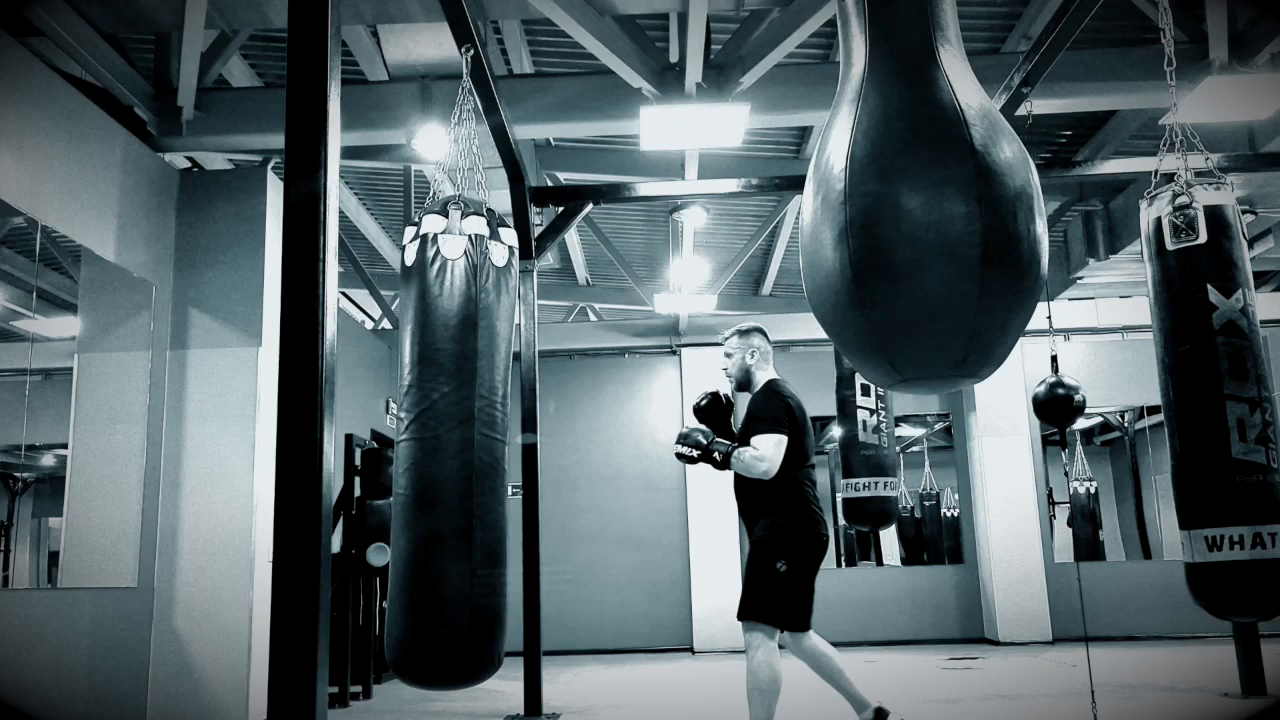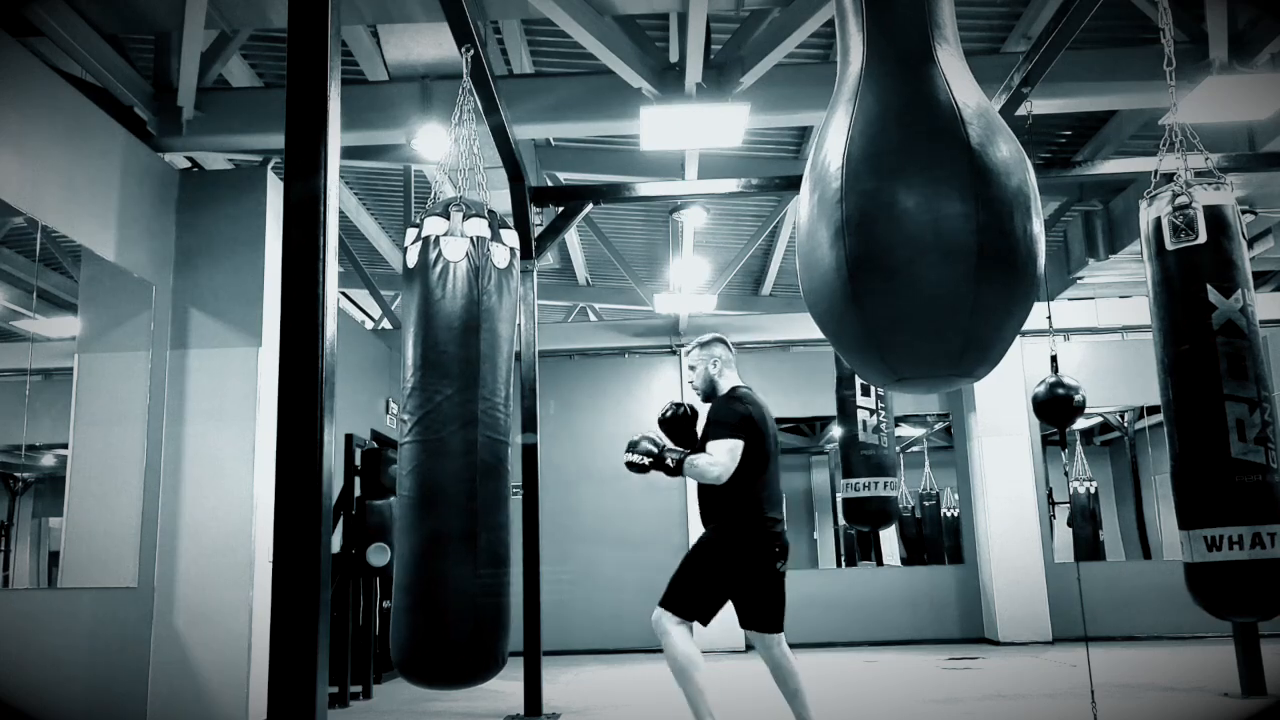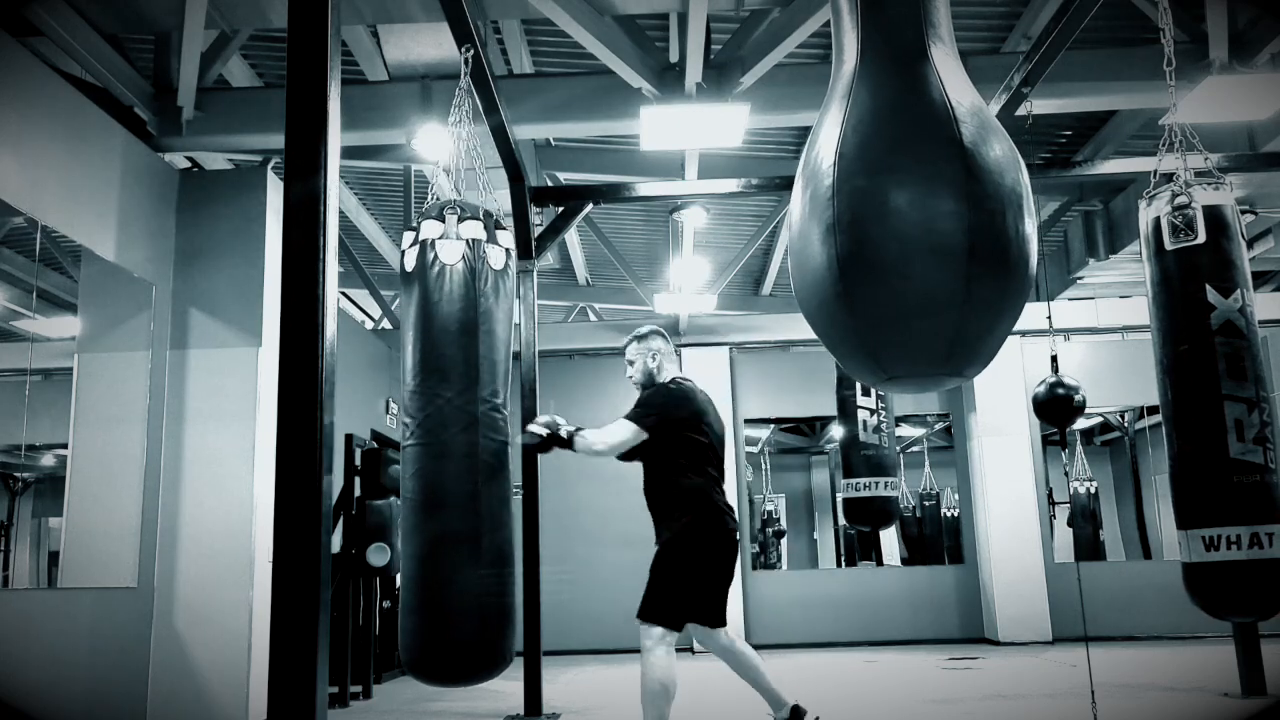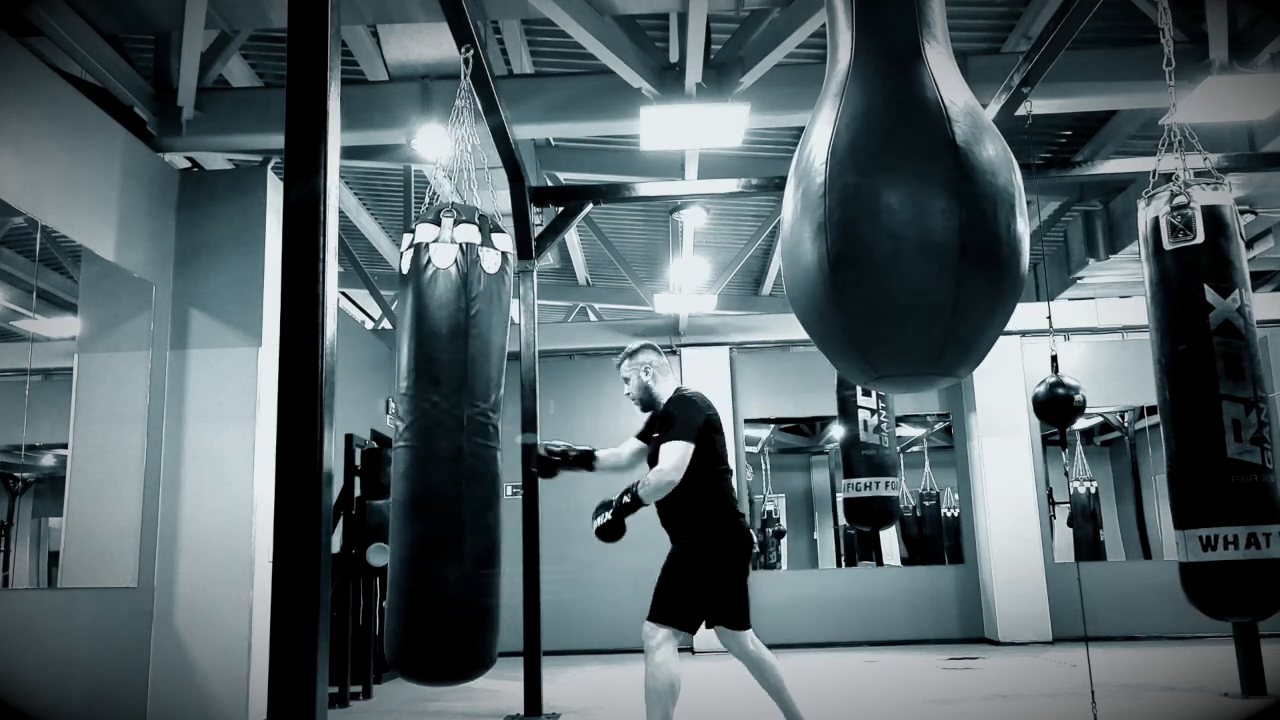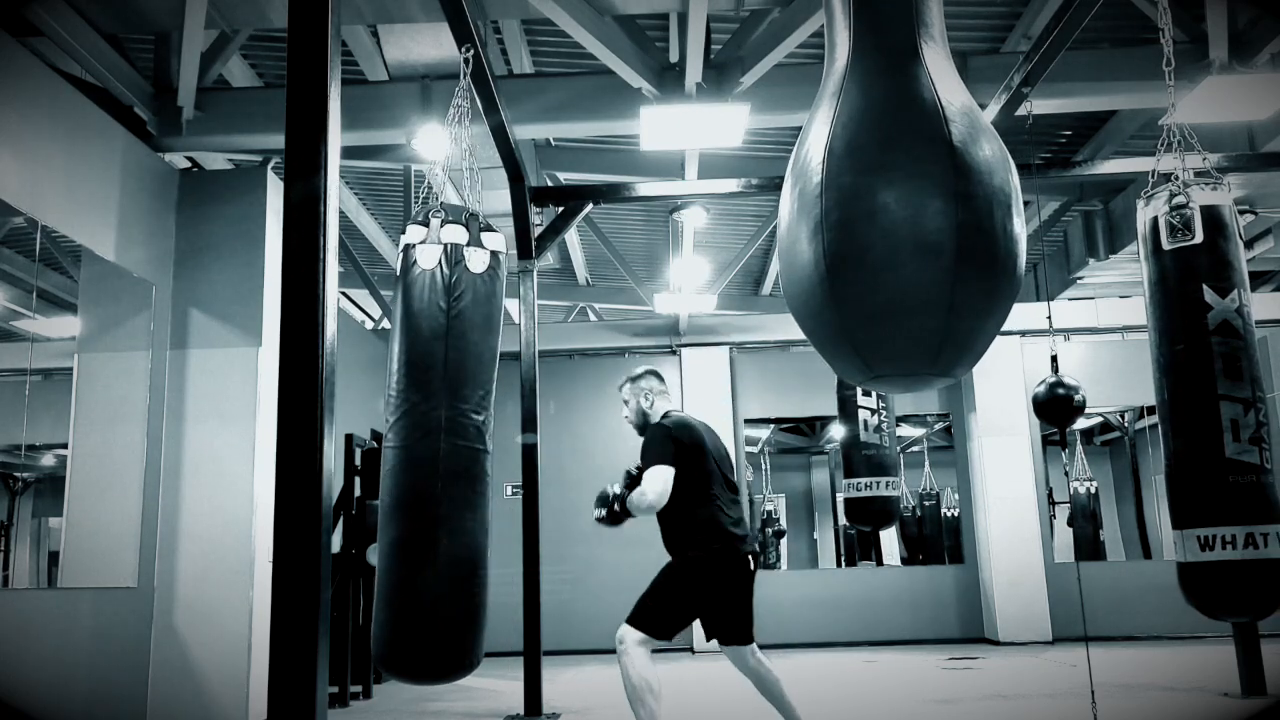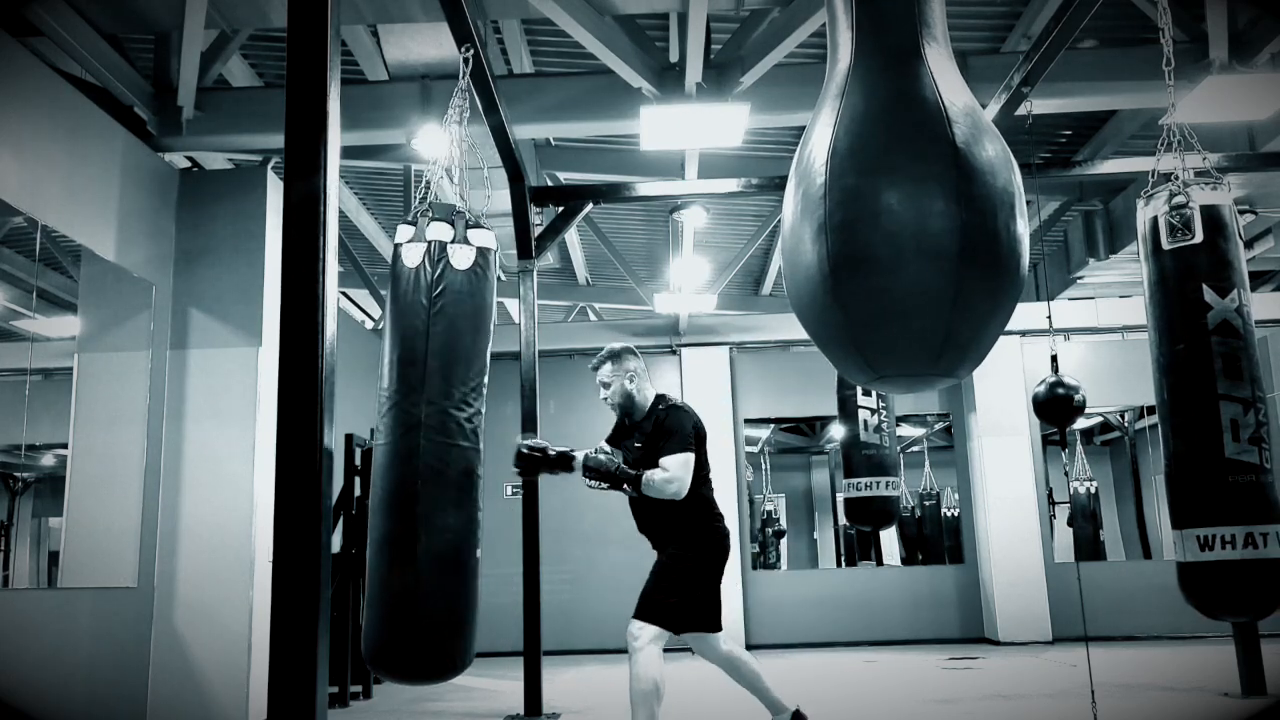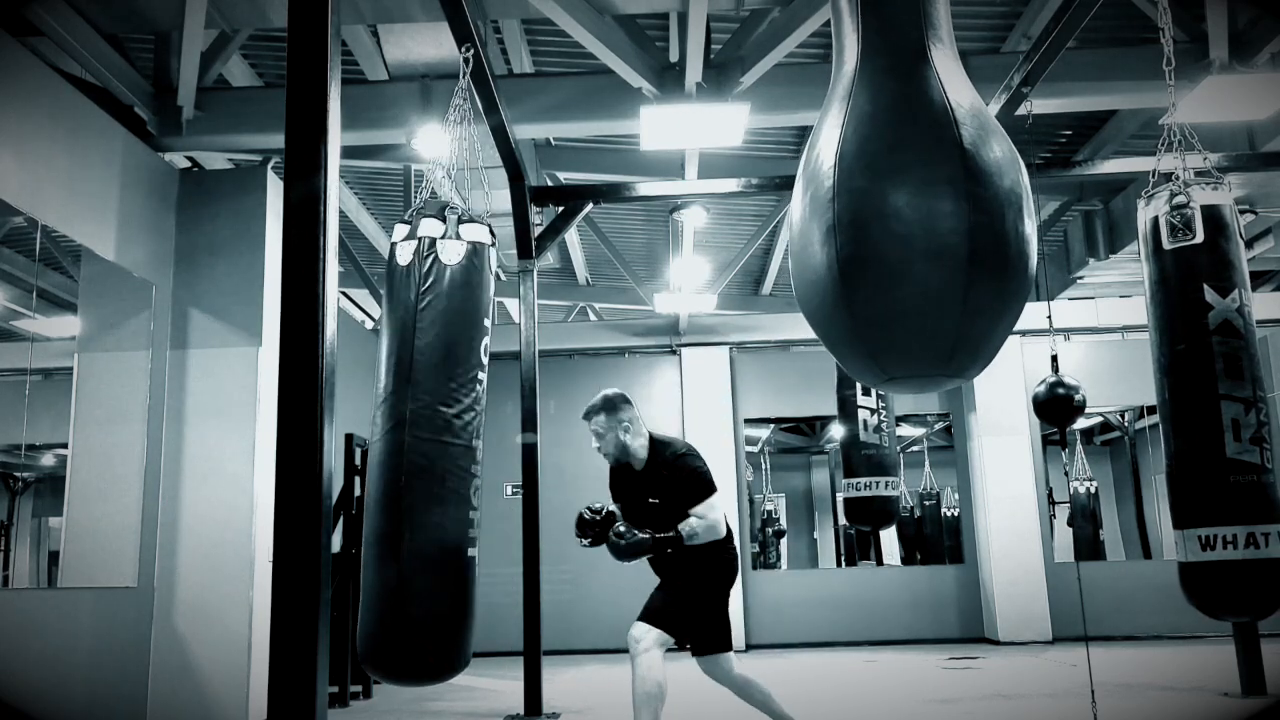
dt=0.3s
person 1, frame 1
left shoulder: (772, 399)
right shoulder: (768, 400)
left elbow: (766, 465)
right elbow: (754, 463)
left wrist: (710, 446)
right wrist: (716, 430)
left hip: (784, 534)
right hip: (797, 534)
left knee: (758, 634)
right knee: (796, 636)
person 1, frame 2
left shoulder: (732, 405)
right shoulder: (746, 405)
left elbow: (717, 471)
left wrist: (666, 456)
right wrist: (686, 439)
left hip: (736, 538)
right hip: (765, 540)
left knee: (668, 621)
right knee: (768, 640)
person 1, frame 3
left shoulder: (666, 396)
right shoulder: (697, 400)
left elbow: (606, 442)
left wrist: (560, 432)
left hip: (693, 533)
right hip: (717, 533)
left knee: (656, 636)
right knee: (713, 633)
person 1, frame 4
left shoulder: (686, 408)
right shoulder: (664, 415)
left elbow: (667, 475)
right elbow: (626, 457)
left wrist: (621, 504)
right wrist: (575, 457)
left hip: (708, 541)
right hip: (722, 541)
left knee: (658, 636)
right knee: (737, 638)
person 1, frame 5
left shoulder: (663, 430)
right shoulder: (699, 432)
left elbow: (654, 498)
left wrist: (619, 504)
left hip: (705, 557)
right hip: (736, 555)
left knee: (631, 641)
right knee: (741, 651)
person 1, frame 6
left shoulder: (673, 416)
right shoulder: (630, 422)
left elbow: (674, 485)
right elbow: (595, 460)
left wrist: (617, 474)
right wrist: (550, 457)
left hip: (695, 544)
right hip: (685, 546)
left knee: (643, 636)
right knee: (707, 643)
person 1, frame 7
left shoulder: (677, 459)
right shoulder: (621, 467)
left elbow: (714, 524)
right elbow: (632, 519)
left wrist: (653, 541)
right wrist: (604, 527)
left hip: (704, 569)
right hip: (686, 570)
left knee: (645, 642)
right knee: (718, 665)
